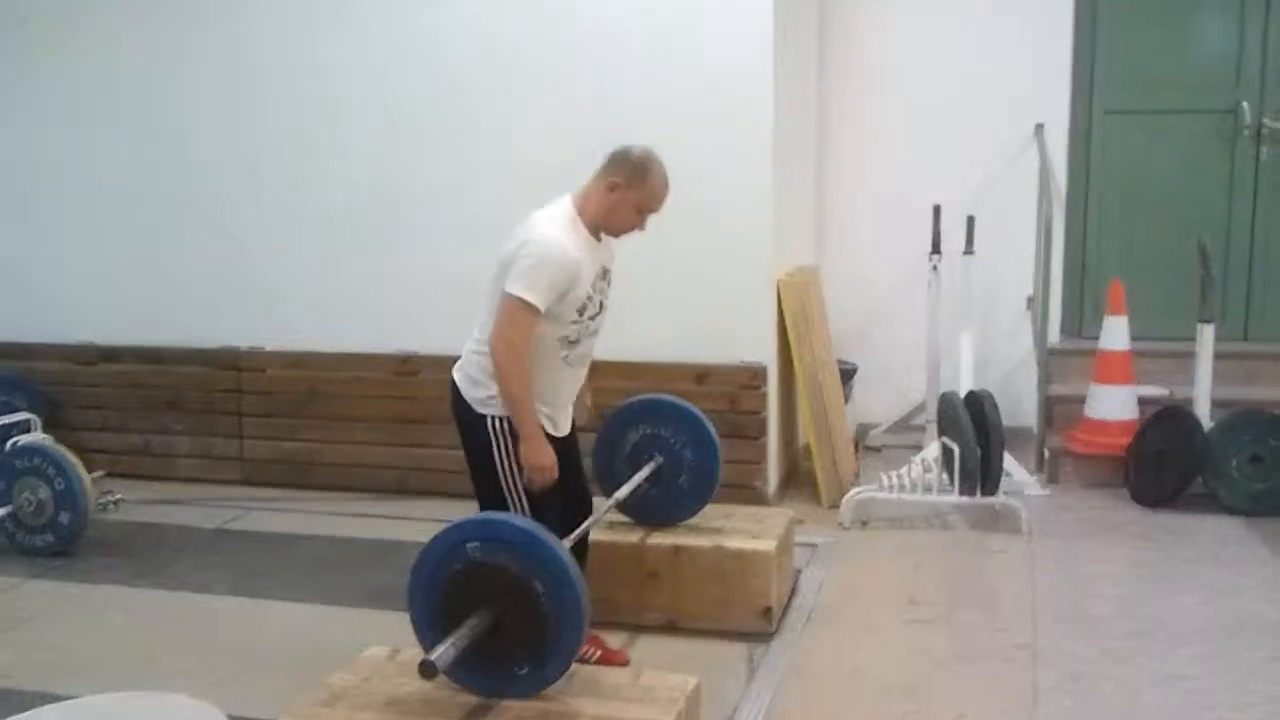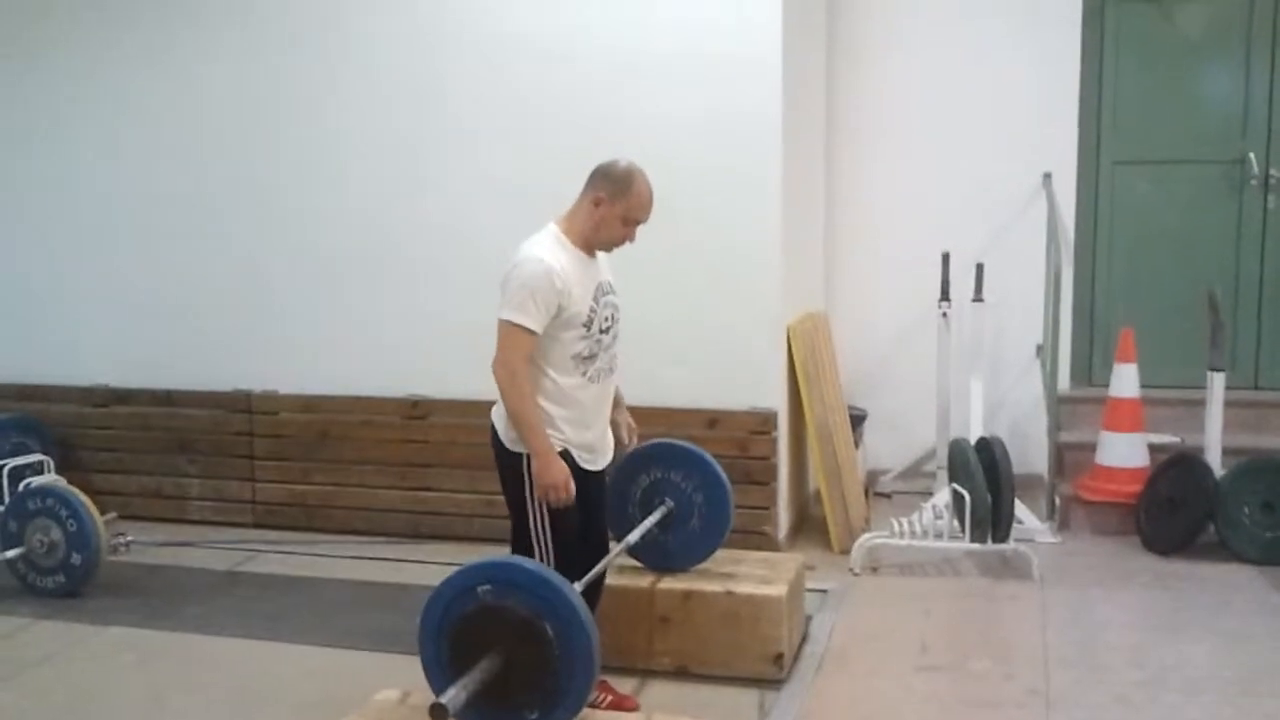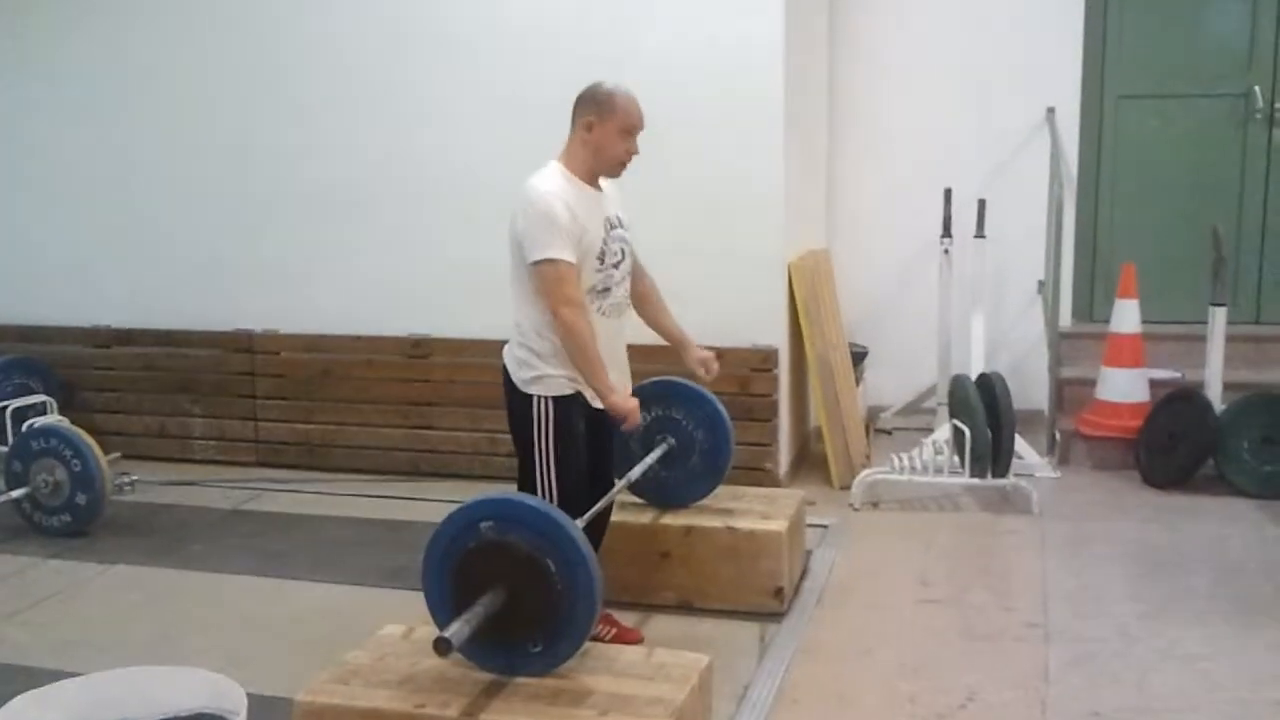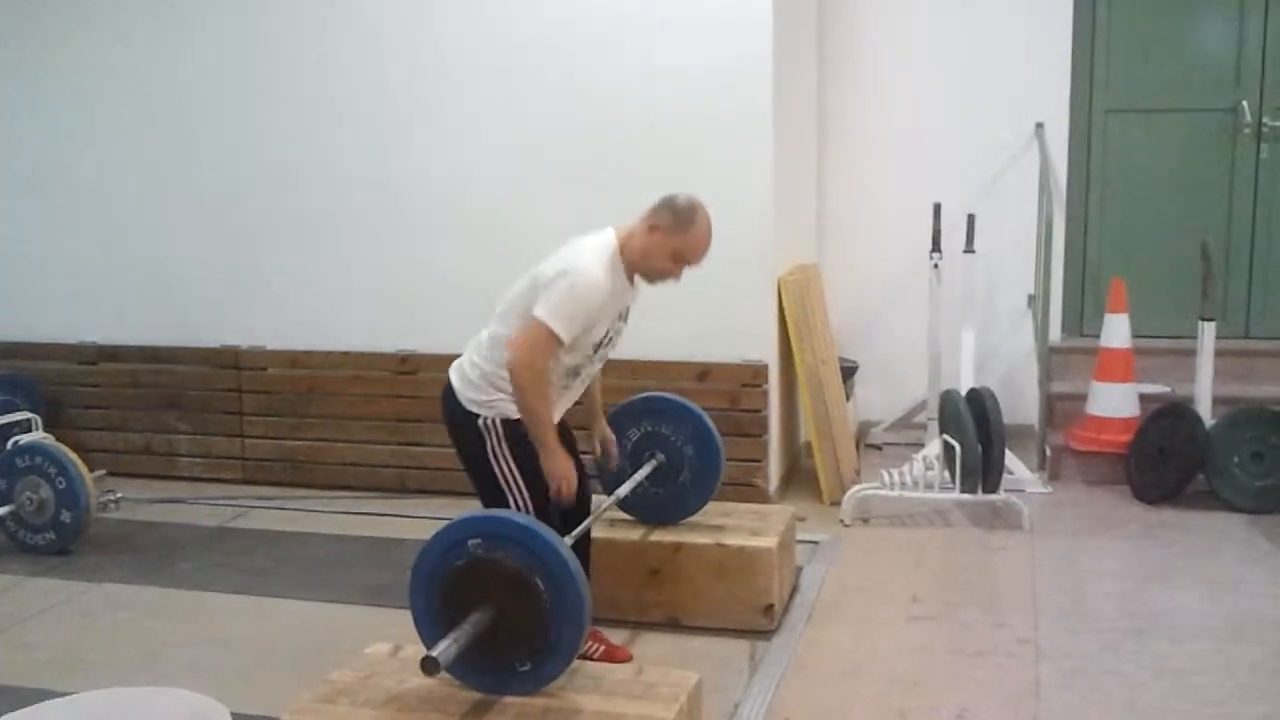
dt=1s
person 1, frame 1
left shoulder: (597, 235)
right shoulder: (551, 243)
right elbow: (507, 341)
left wrist: (579, 384)
right wrist: (529, 438)
left hip: (550, 405)
right hip: (496, 406)
left knee: (572, 518)
person 1, frame 2
left shoulder: (593, 259)
right shoulder: (540, 265)
right elbow: (509, 365)
left wrist: (616, 409)
right wrist: (543, 456)
left hip: (587, 445)
right hip: (540, 450)
left knee: (589, 565)
right knee: (547, 577)
person 1, frame 3
left shoulder: (603, 195)
right shoulder: (548, 199)
left elbow: (635, 279)
right elbow: (566, 307)
left wrist: (685, 345)
right wrist: (611, 392)
left hip: (590, 384)
right hip: (548, 386)
left knee: (594, 503)
right knee: (554, 514)
person 1, frame 4
left shoulder: (621, 272)
right shoulder: (588, 275)
right elbow: (522, 361)
left wrist: (597, 419)
right wrist: (550, 451)
left hip: (530, 406)
right hip: (486, 404)
left knee: (574, 511)
